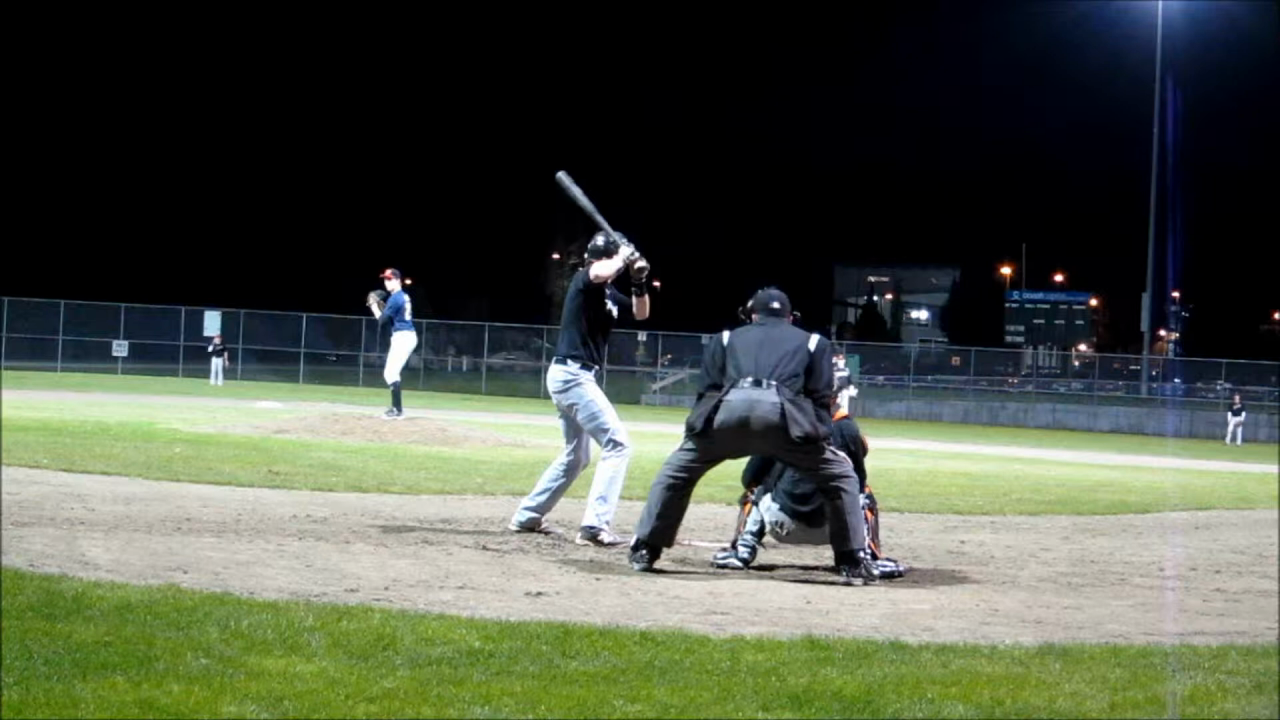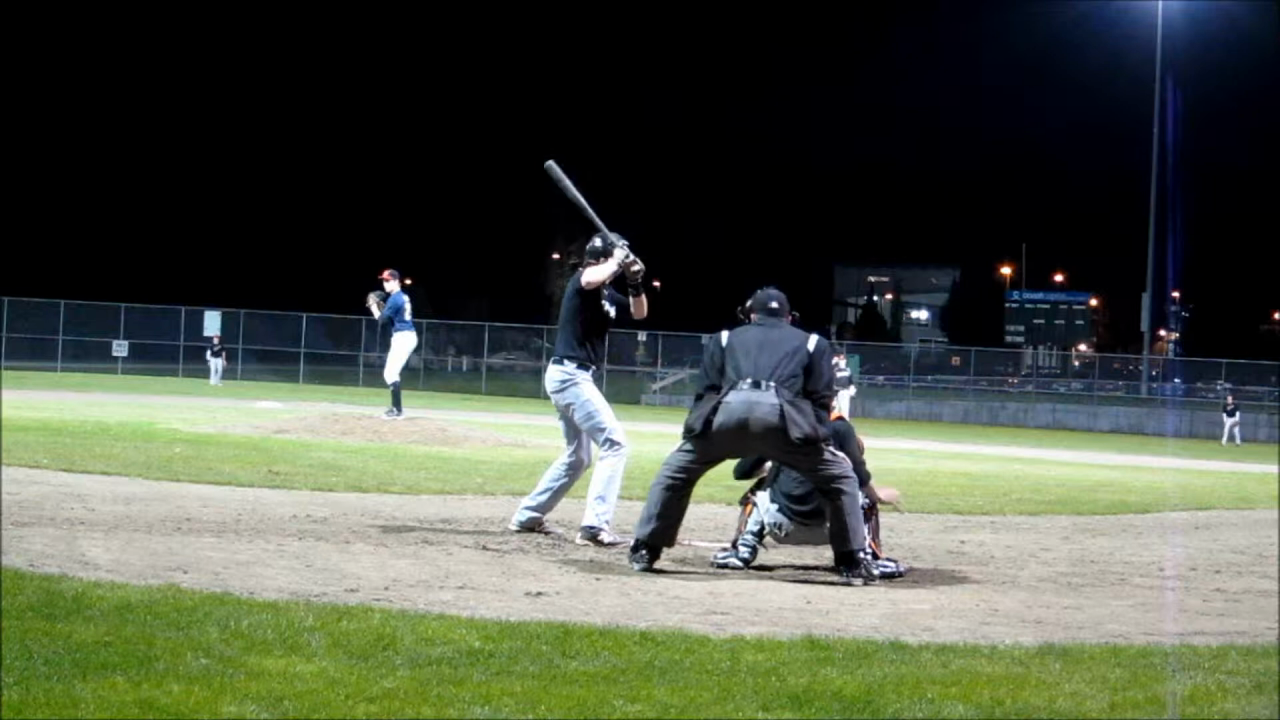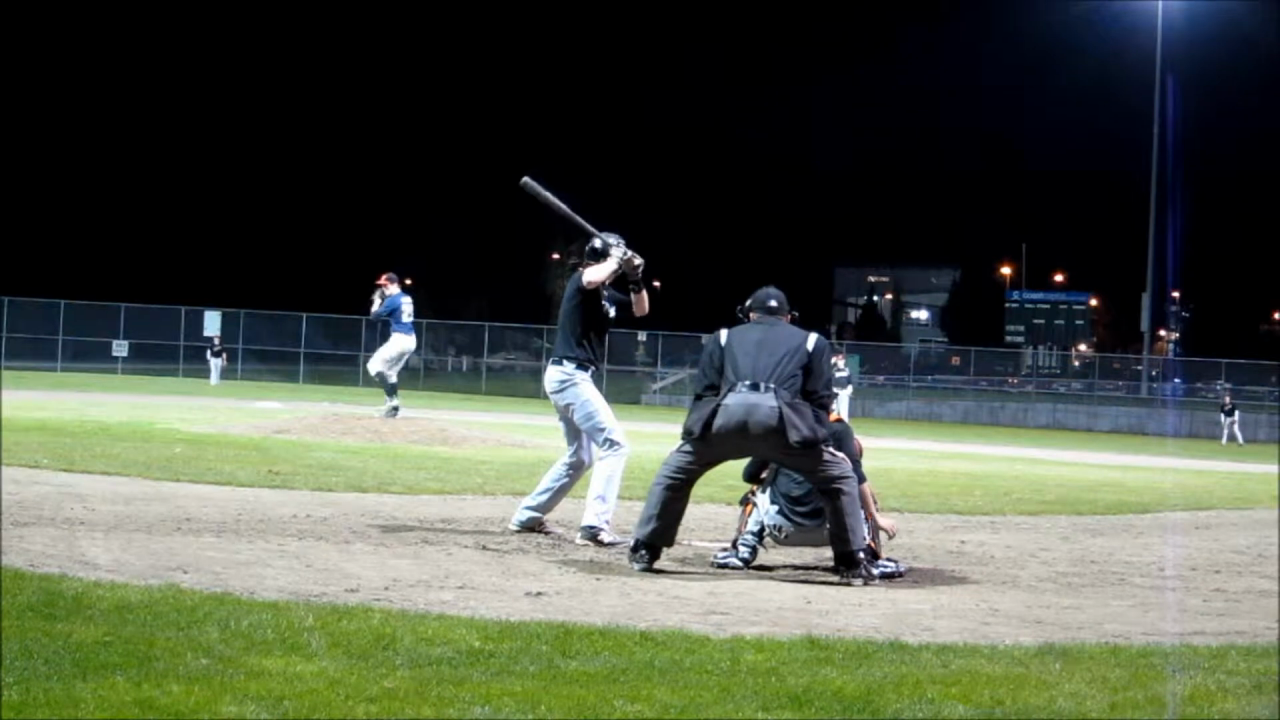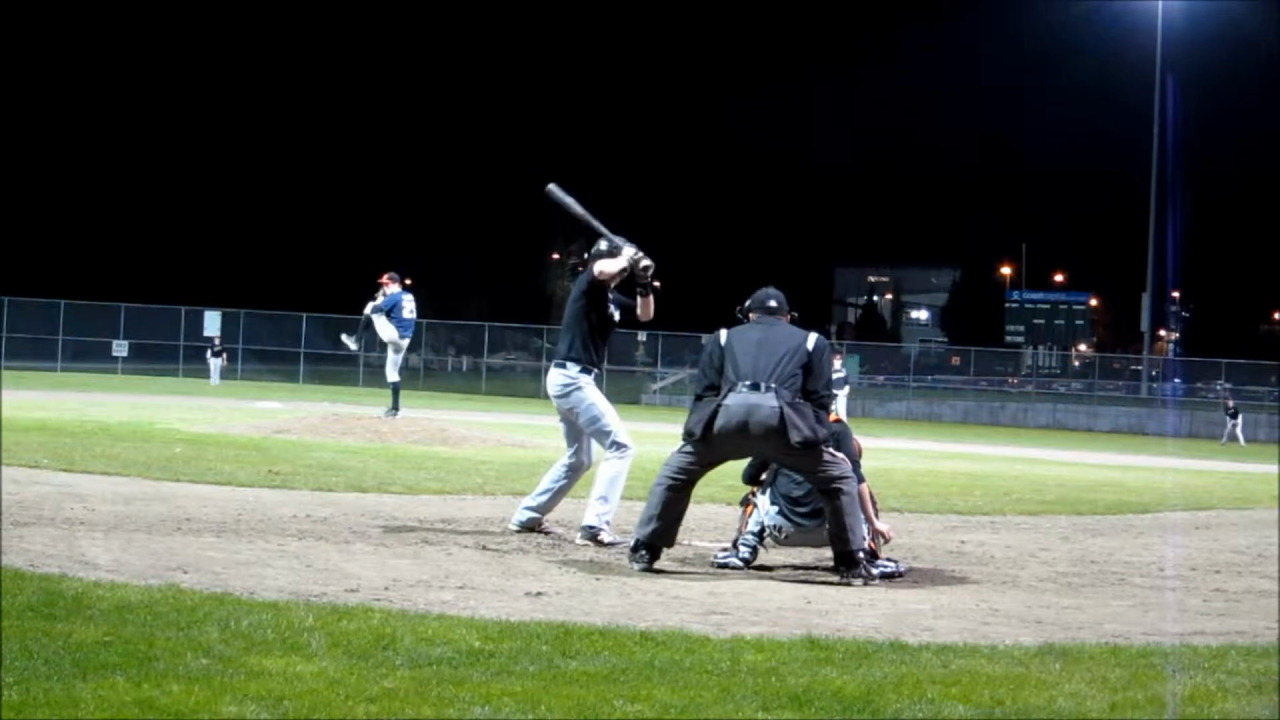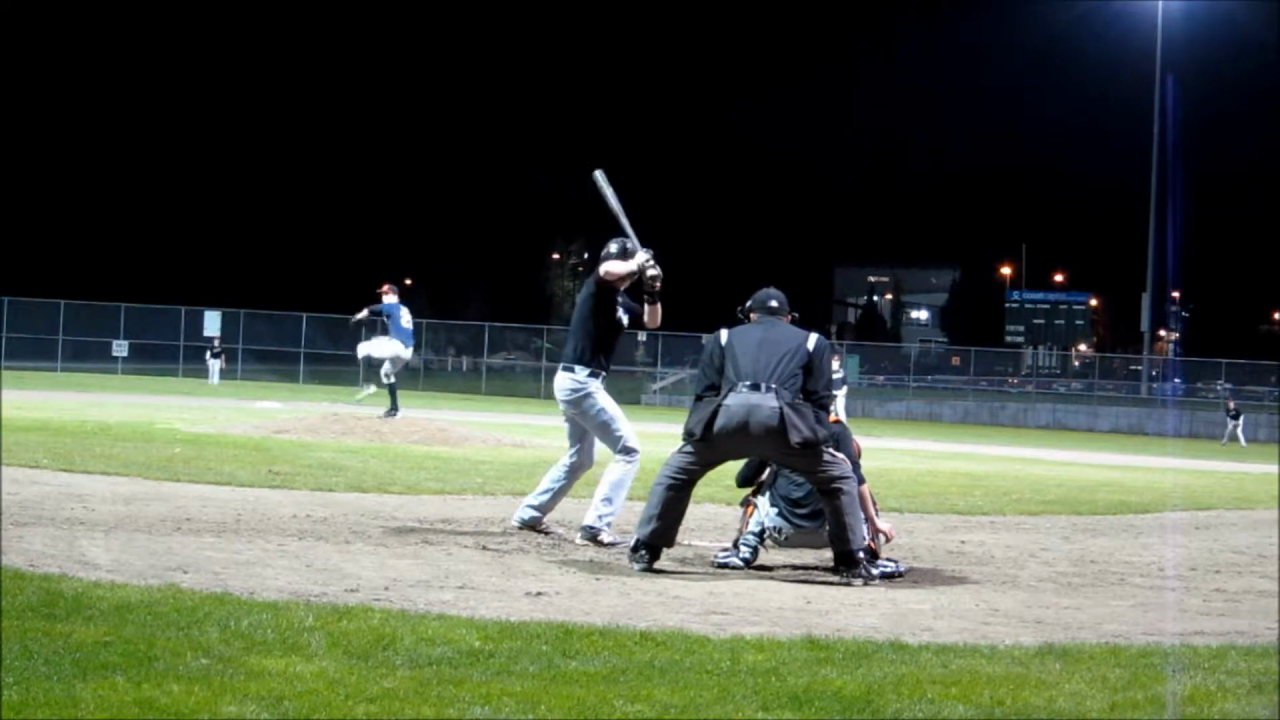
dt=0.3s
person 1, frame 1
left shoulder: (608, 291)
right shoulder: (584, 279)
left elbow: (640, 313)
right elbow: (600, 272)
left wrist: (639, 282)
right wrist: (623, 257)
left hip: (570, 377)
right hip: (573, 375)
left knee: (576, 456)
right knee: (617, 444)
left ankle: (527, 516)
right ankle: (594, 526)
person 1, frame 2
left shoulder: (606, 292)
right shoulder: (582, 279)
left elbow: (639, 313)
right elbow: (590, 279)
left wrist: (635, 282)
right wrist: (617, 261)
left hip: (572, 377)
right hip: (570, 375)
left knee: (578, 455)
right knee: (614, 444)
left ankle: (527, 515)
right ankle: (595, 527)
person 1, frame 3
left shoulder: (606, 293)
right shoulder: (581, 279)
left elbow: (641, 309)
right elbow: (591, 279)
left wrist: (635, 279)
right wrist: (616, 259)
left hip: (572, 377)
right hip: (569, 375)
left knee: (580, 457)
right knee: (614, 444)
left ankle: (527, 516)
right ankle: (594, 527)
person 1, frame 4
left shoulder: (610, 295)
right shoulder: (589, 283)
left elbow: (645, 315)
right elbow: (602, 269)
left wrist: (644, 283)
right wrist: (627, 259)
left hip: (570, 380)
right hip: (572, 378)
left knee: (579, 458)
right knee: (620, 446)
left ankle: (527, 516)
right ankle: (594, 526)
person 1, frame 5
left shoulder: (619, 299)
right shoulder: (599, 286)
left elbow: (652, 322)
right elbow: (608, 270)
left wrist: (652, 291)
right wrist: (637, 264)
left hip: (576, 382)
right hip: (581, 382)
left knee: (580, 458)
right knee: (629, 450)
left ankle: (529, 514)
right ankle: (595, 527)
person 2, frame 1
left shoulder: (727, 338)
right shoulder: (814, 342)
left elbow: (708, 393)
right elbow: (820, 400)
left wrist: (702, 437)
right wrist: (822, 444)
left hip: (729, 410)
right hip: (782, 413)
left knee: (676, 472)
right knee: (840, 477)
left ankle: (644, 551)
right ankle: (853, 563)
person 2, frame 2
left shoulder: (725, 338)
right shoulder: (812, 343)
left elbow: (706, 393)
right elbow: (820, 401)
left wrist: (699, 439)
right wrist: (822, 446)
left hip: (729, 411)
right hip: (780, 415)
left knee: (675, 472)
right knee: (840, 477)
left ankle: (643, 551)
right ankle: (854, 563)
person 2, frame 3
left shoulder: (724, 337)
right shoulder: (811, 341)
left elbow: (704, 394)
right elbow: (819, 401)
left wrist: (697, 439)
right wrist: (817, 446)
left hip: (728, 413)
right hip: (780, 417)
left knee: (674, 472)
right knee: (840, 478)
left ankle: (643, 552)
right ankle: (854, 564)
person 2, frame 4
left shoulder: (724, 337)
right shoulder: (811, 341)
left elbow: (704, 394)
right elbow: (819, 400)
left wrist: (696, 439)
right wrist: (818, 446)
left hip: (728, 413)
right hip: (780, 417)
left knee: (675, 473)
right knee: (839, 478)
left ankle: (644, 551)
right ankle: (853, 563)
person 2, frame 5
left shoulder: (725, 337)
right shoulder: (811, 341)
left elbow: (705, 394)
right elbow: (819, 401)
left wrist: (695, 441)
right wrist: (820, 446)
left hip: (728, 413)
right hip: (781, 417)
left knee: (676, 472)
right knee: (839, 478)
left ankle: (644, 552)
right ankle: (853, 563)
person 3, frame 1
right shoulder: (847, 428)
left elbow: (749, 479)
right elbow: (858, 483)
left hip: (781, 523)
right hip: (828, 527)
left knee: (755, 491)
right knee: (862, 496)
left ankle: (741, 552)
right ankle: (871, 561)
person 3, frame 2
right shoulder: (840, 427)
left elbow: (742, 471)
right elbow: (860, 476)
right wrist: (878, 495)
left hip: (780, 524)
right hip: (827, 526)
left knee: (760, 489)
right knee: (865, 497)
left ankle: (742, 552)
right ankle: (871, 560)
person 3, frame 3
right shoulder: (838, 429)
left elbow: (751, 475)
right elbow: (856, 478)
right wrist: (876, 517)
left hip: (780, 526)
right hip: (826, 528)
left knee: (759, 491)
right knee: (861, 498)
left ankle: (742, 552)
right ankle: (873, 560)
person 3, frame 4
right shoulder: (837, 429)
left elbow: (750, 477)
right elbow: (855, 479)
right wrist: (874, 522)
left hip: (780, 526)
right hip: (826, 527)
left knee: (759, 491)
right knee: (861, 494)
left ankle: (743, 551)
right ankle: (871, 558)
person 3, frame 5
right shoulder: (836, 430)
left elbow: (744, 480)
right elbow: (855, 479)
right wrist: (874, 521)
left hip: (780, 527)
right hip: (826, 529)
left knee: (760, 491)
right knee: (860, 494)
left ankle: (743, 551)
right ankle: (871, 559)
